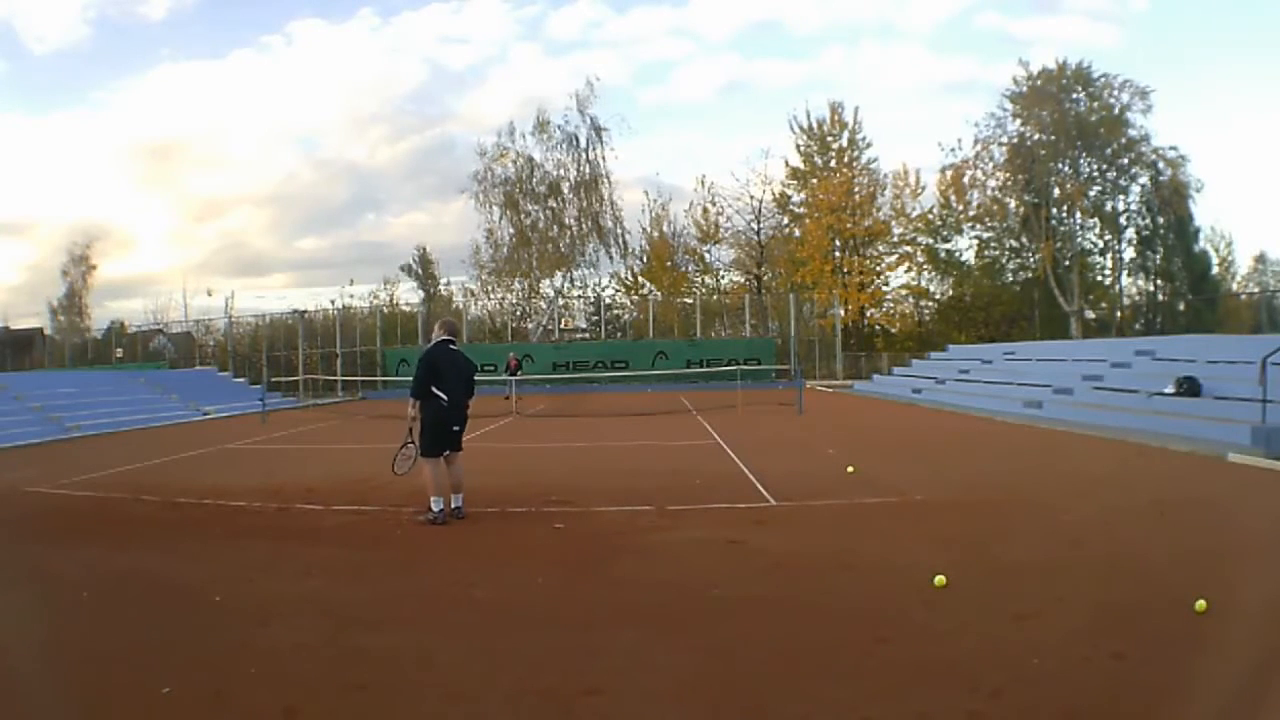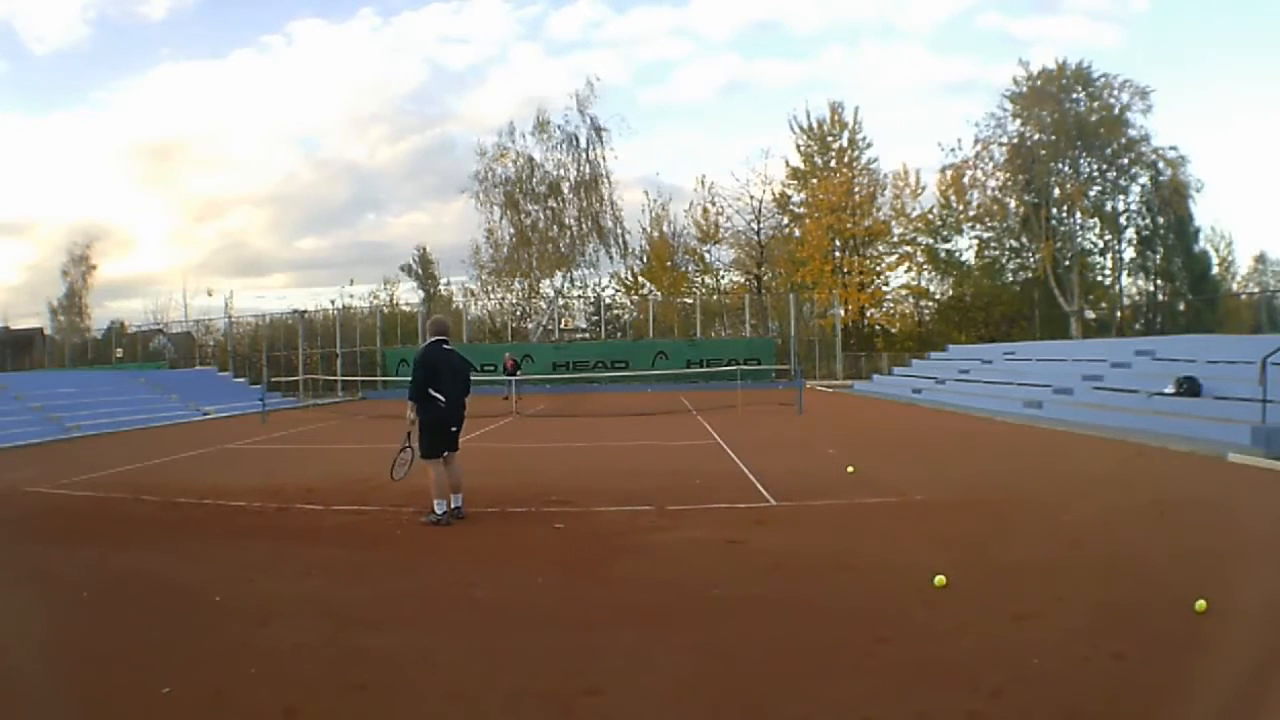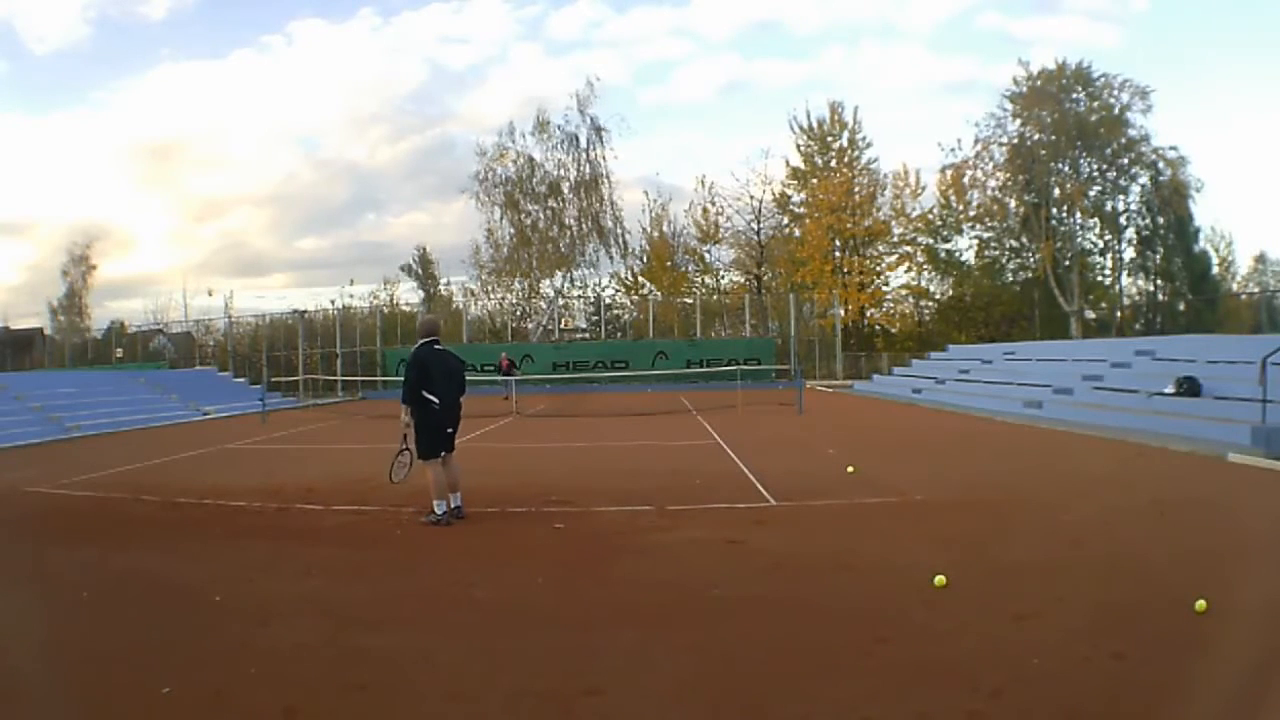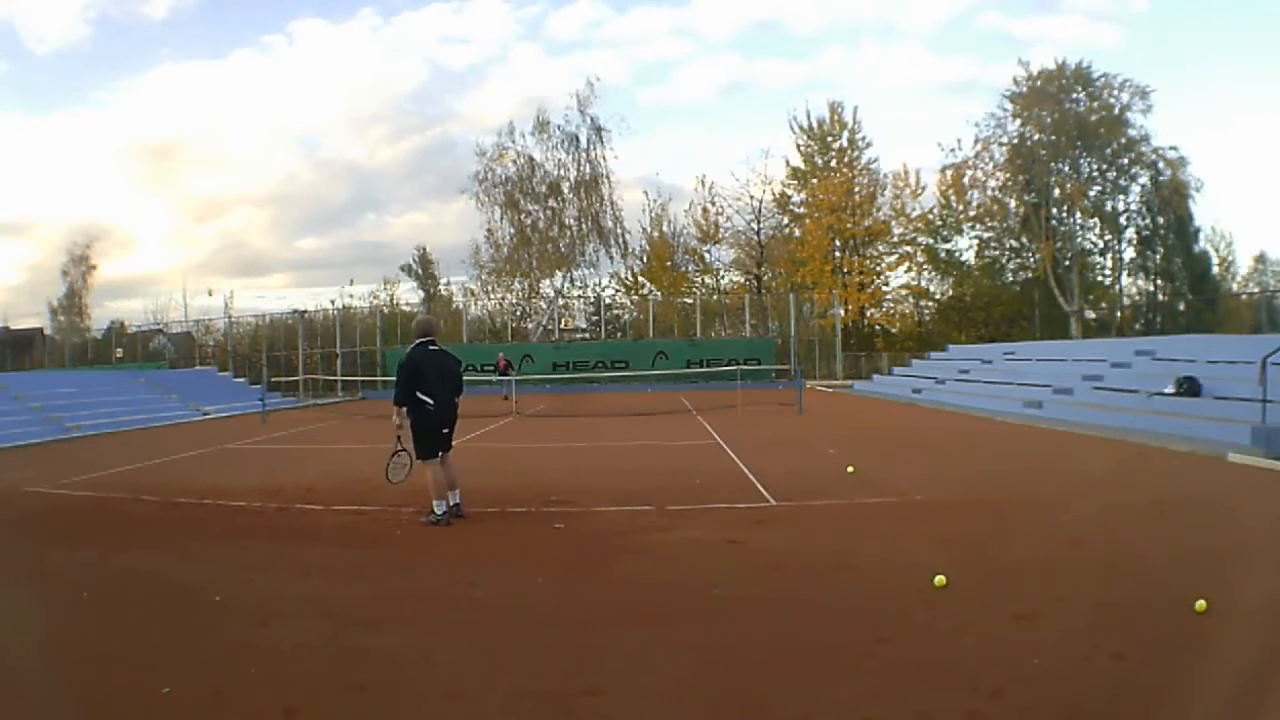
dt=0.2s
person 1, frame 1
left shoulder: (432, 352)
right shoulder: (464, 359)
left elbow: (420, 382)
right elbow: (469, 390)
left wrist: (412, 406)
left hip: (435, 414)
right hip: (458, 414)
left knee: (431, 460)
right knee: (453, 459)
left ankle: (437, 510)
right ankle: (457, 507)
person 1, frame 2
left shoulder: (426, 354)
right shoulder: (458, 358)
left elbow: (417, 384)
right elbow: (465, 388)
left wrist: (411, 409)
left hip: (432, 415)
right hip: (455, 413)
left knee: (433, 462)
right knee: (451, 459)
left ankle: (440, 512)
right ankle: (457, 507)
person 1, frame 3
left shoulder: (418, 356)
right shoulder: (452, 358)
left elbow: (410, 387)
right elbow: (461, 387)
left wrist: (405, 412)
left hip: (428, 416)
right hip: (451, 414)
left knee: (431, 463)
right knee: (448, 459)
left ankle: (440, 512)
right ankle: (456, 506)
person 1, frame 4
left shoulder: (412, 358)
right shoulder: (449, 358)
left elbow: (403, 389)
right elbow: (458, 387)
left wrist: (397, 414)
left hip: (424, 417)
right hip: (447, 414)
left knee: (430, 463)
right knee: (445, 458)
left ankle: (440, 512)
right ankle: (456, 504)
